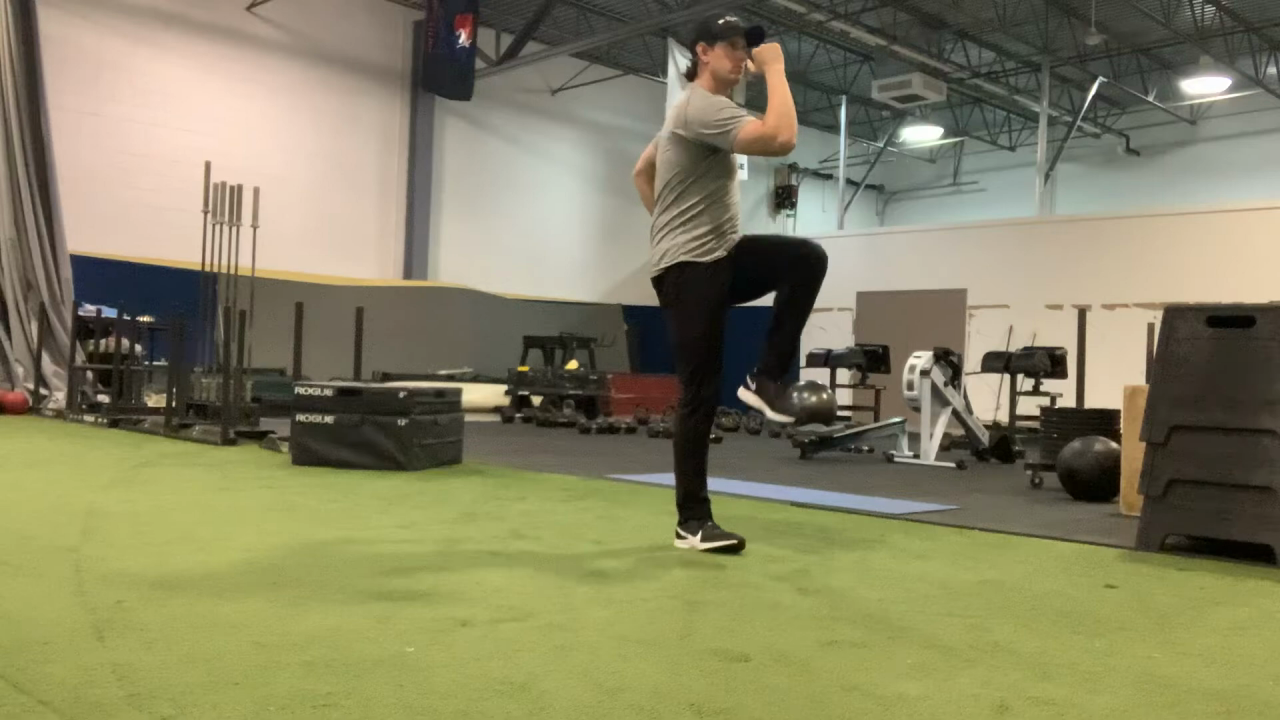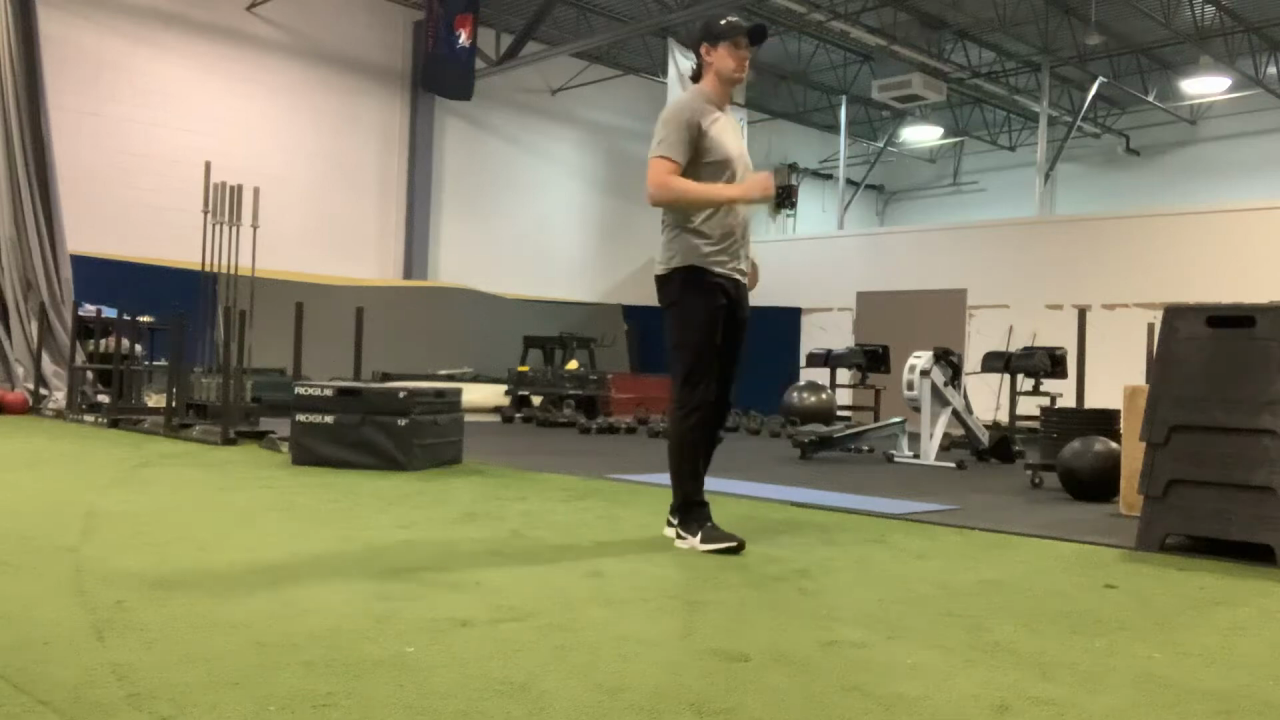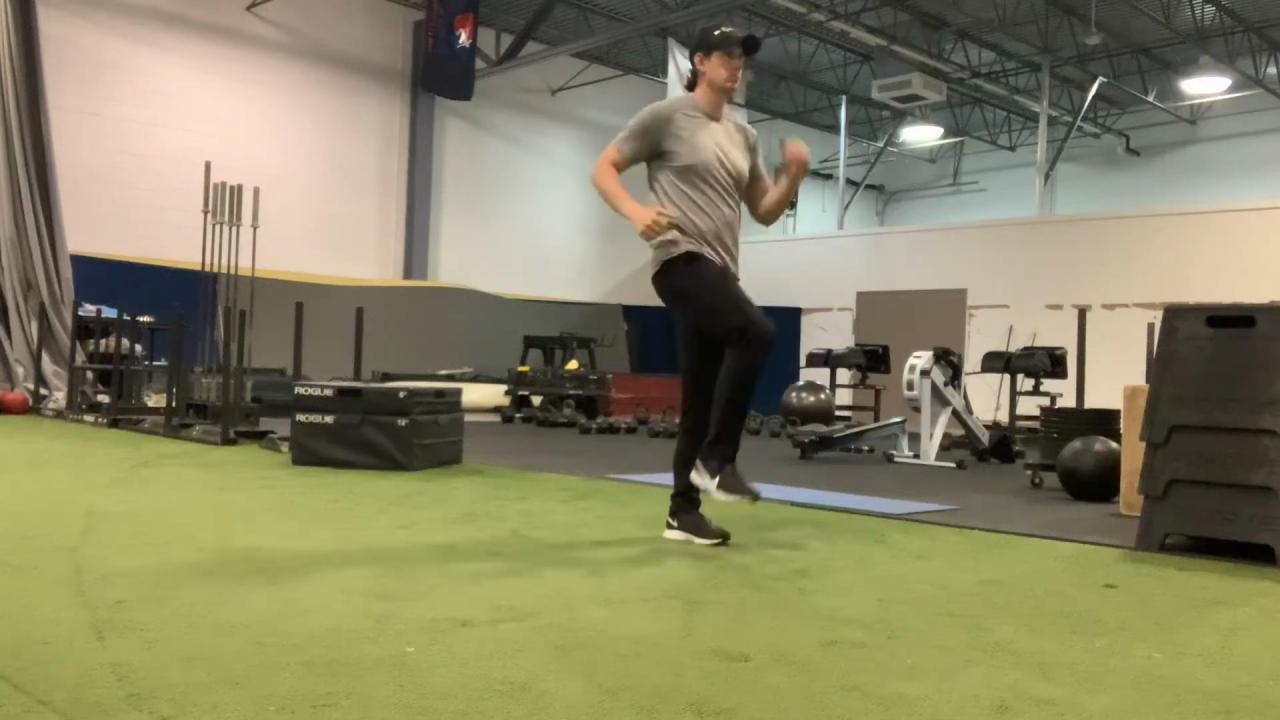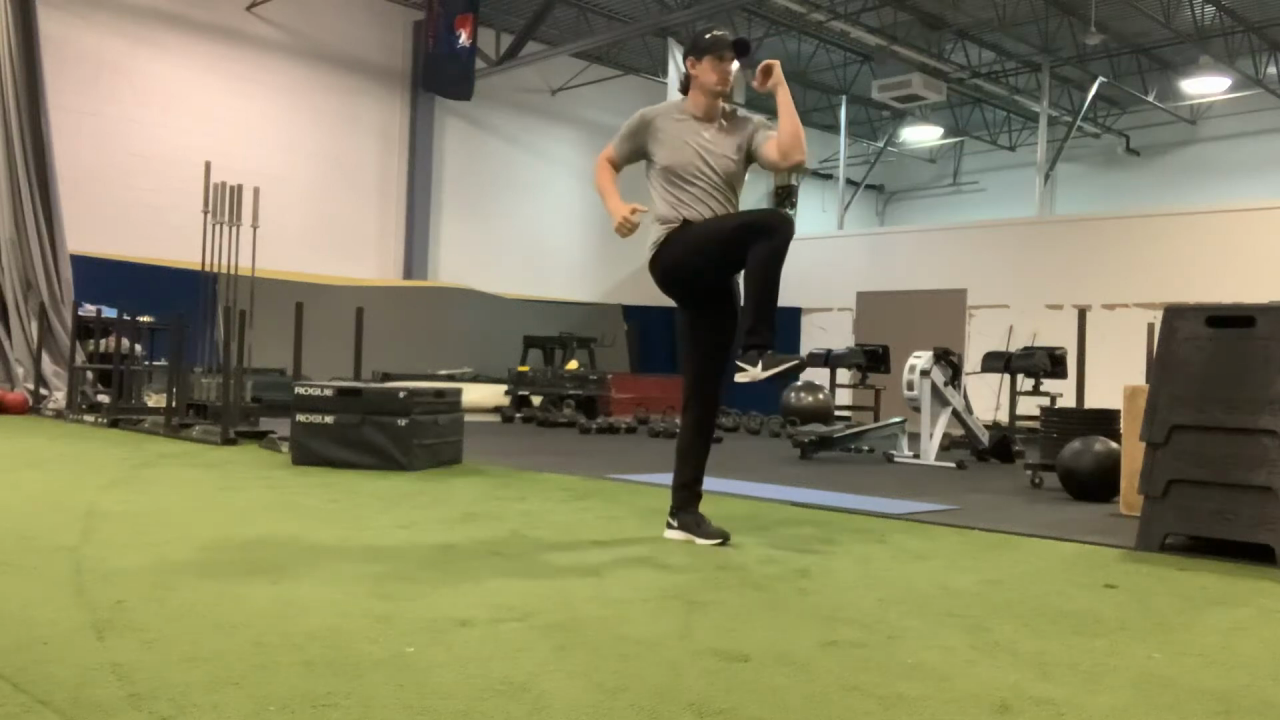
dt=0.5s
person 1, frame 1
left shoulder: (699, 109)
right shoulder: (702, 107)
left elbow: (641, 171)
right elbow: (781, 139)
left wrist: (669, 222)
right wrist: (775, 70)
left hip: (723, 256)
right hip: (688, 267)
left knee: (808, 258)
right knee: (701, 394)
left ankle: (767, 376)
right ankle: (692, 520)
person 1, frame 2
left shoulder: (728, 122)
right shoulder: (686, 111)
right elbow: (660, 187)
left wrist: (745, 252)
right wrist: (738, 190)
left hip: (730, 277)
right hip: (692, 274)
left knee: (719, 400)
right knee: (694, 398)
left ankle: (683, 509)
right ankle: (691, 519)
person 1, frame 3
left shoulder: (742, 136)
right shoulder: (665, 117)
left elbow: (764, 210)
right elbow: (603, 168)
left wrist: (793, 176)
right wrist: (635, 211)
left hip: (720, 273)
right hip: (682, 262)
left knee: (702, 393)
right knee: (756, 333)
left ankle: (684, 510)
right ankle: (715, 462)
person 1, frame 4
left shoulder: (745, 127)
right shoulder: (653, 121)
left elbow: (792, 157)
right elbow: (605, 162)
left wrist: (780, 89)
right wrist: (615, 206)
left hip: (717, 274)
right hip: (676, 255)
left knee: (704, 395)
right knee: (774, 224)
left ankle: (683, 511)
right ankle: (757, 352)
